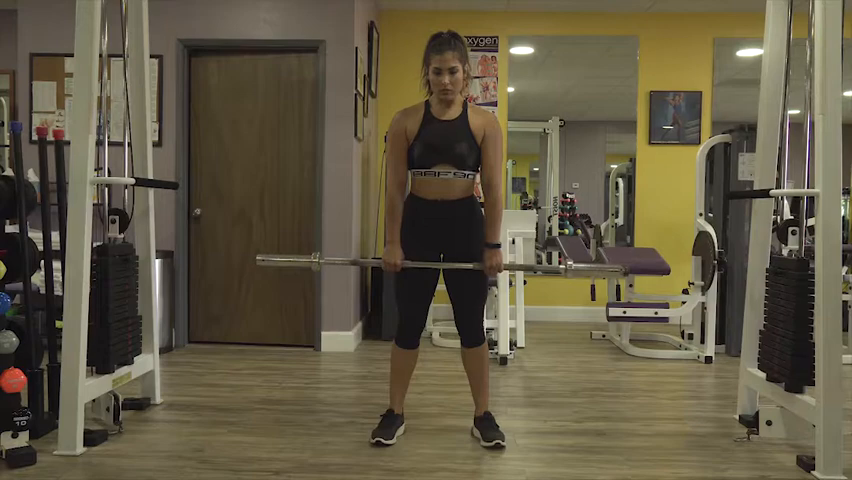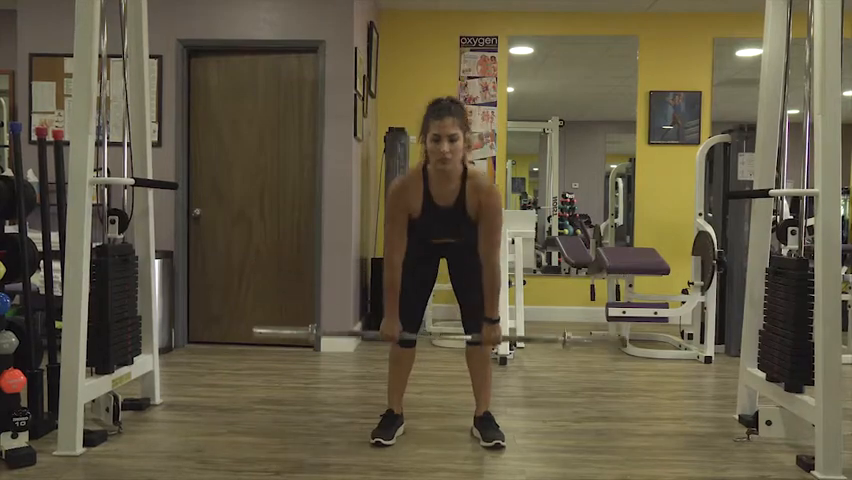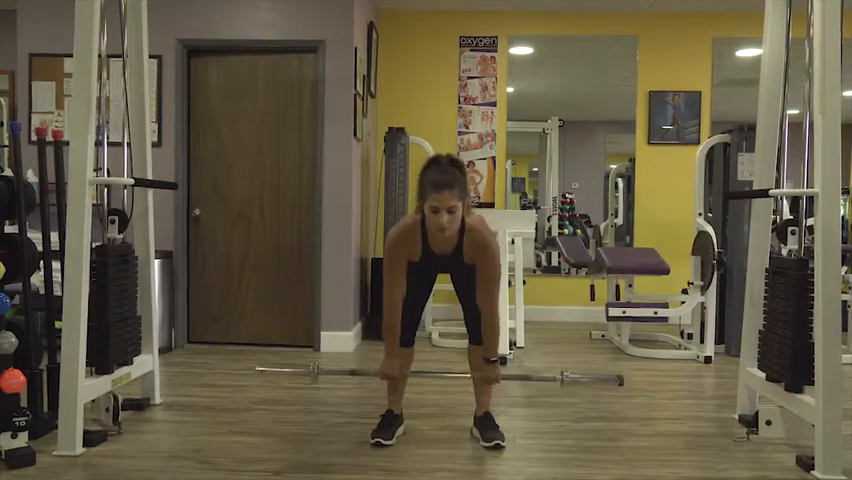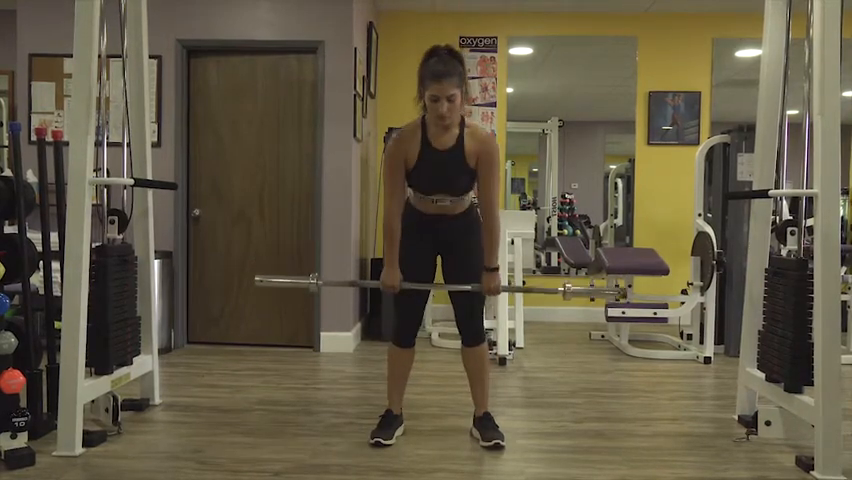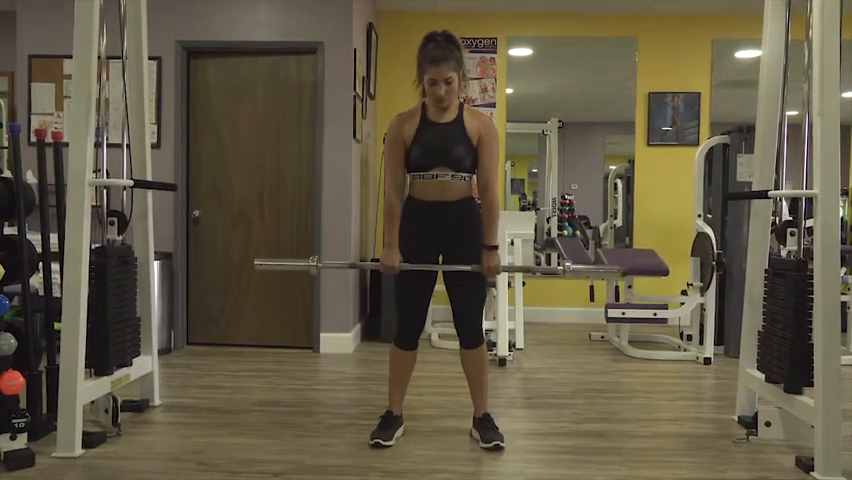
dt=0.7s
person 1, frame 1
left shoulder: (484, 122)
right shoulder: (406, 121)
left elbow: (493, 187)
right elbow: (395, 187)
left wrist: (493, 244)
right wrist: (392, 241)
left hip: (465, 223)
right hip: (418, 224)
left knee: (471, 325)
right knee: (409, 324)
left ankle: (482, 415)
right ankle: (394, 412)
person 1, frame 2
left shoulder: (484, 189)
right shoulder: (403, 188)
left elbow: (490, 260)
right elbow: (394, 259)
left wrist: (492, 320)
right wrist: (390, 316)
left hip: (466, 249)
right hip: (420, 248)
left knee: (476, 329)
right knee: (405, 328)
left ankle: (482, 415)
right ankle: (394, 413)
person 1, frame 3
left shoulder: (482, 238)
right shoulder: (401, 236)
left elbow: (489, 309)
right elbow: (392, 305)
left wrist: (491, 360)
right wrist: (391, 356)
left hip: (466, 264)
right hip: (419, 264)
left knee: (478, 327)
right knee: (404, 327)
left ankle: (483, 417)
right ankle: (394, 414)
person 1, frame 4
left shoulder: (481, 142)
right shoulder: (403, 141)
left elbow: (489, 210)
right elbow: (392, 207)
left wrist: (491, 268)
right wrist: (390, 265)
left hip: (462, 230)
right hip: (416, 230)
left knee: (472, 326)
right knee: (405, 325)
left ankle: (482, 416)
right ankle: (393, 414)
person 1, frame 5
left shoulder: (480, 124)
right shoulder: (403, 124)
left elbow: (489, 189)
right elbow: (393, 189)
left wrist: (491, 246)
right wrist: (390, 245)
left hip: (464, 224)
right hip: (416, 224)
left knee: (470, 327)
right knee: (408, 325)
left ankle: (482, 417)
right ankle: (393, 414)
